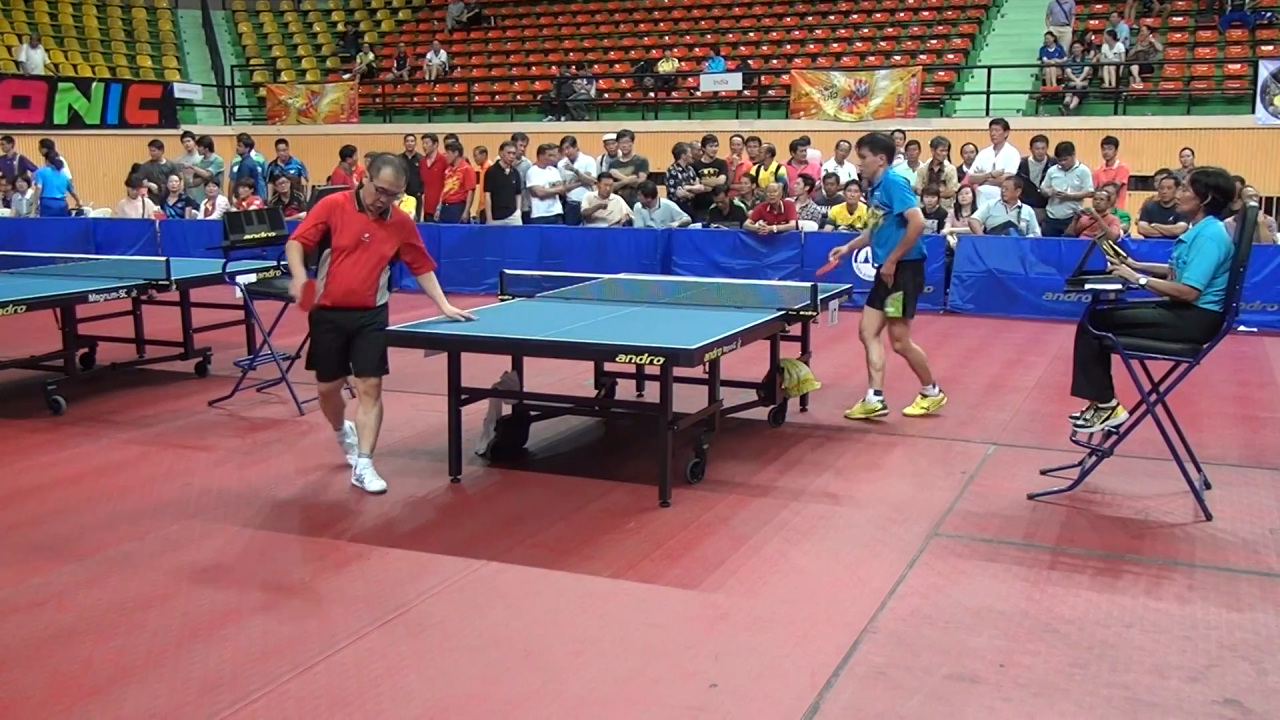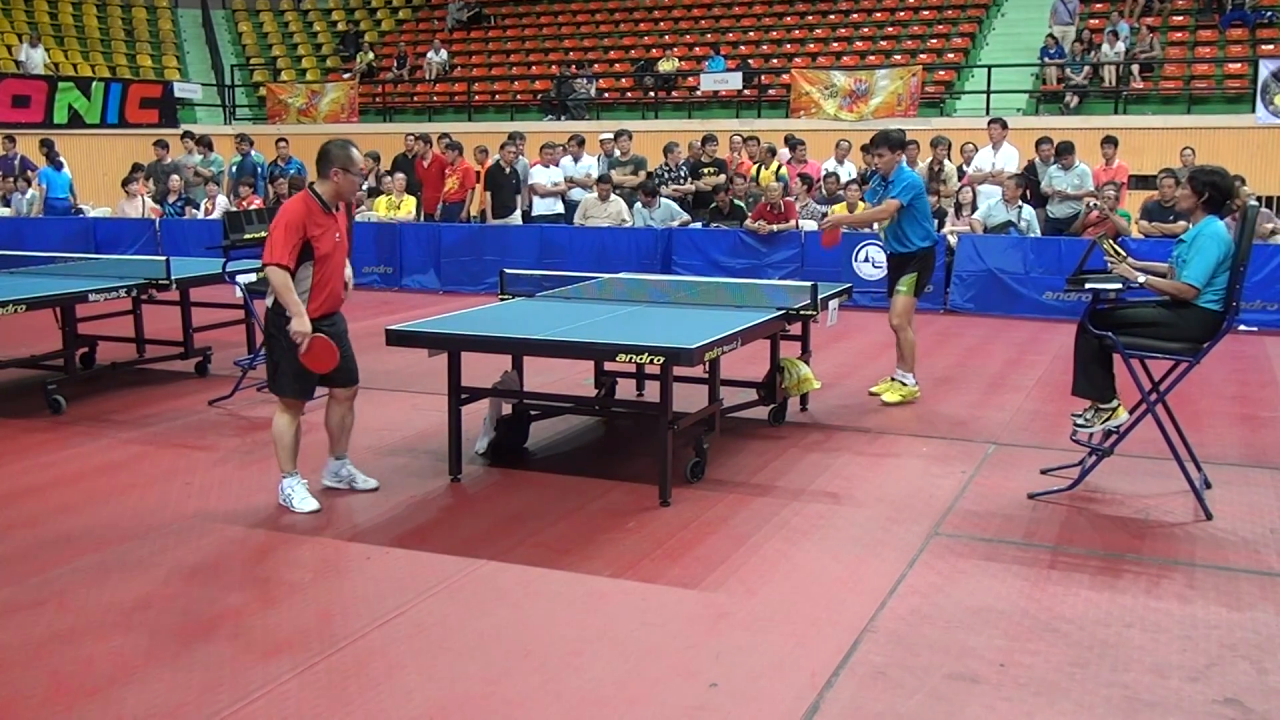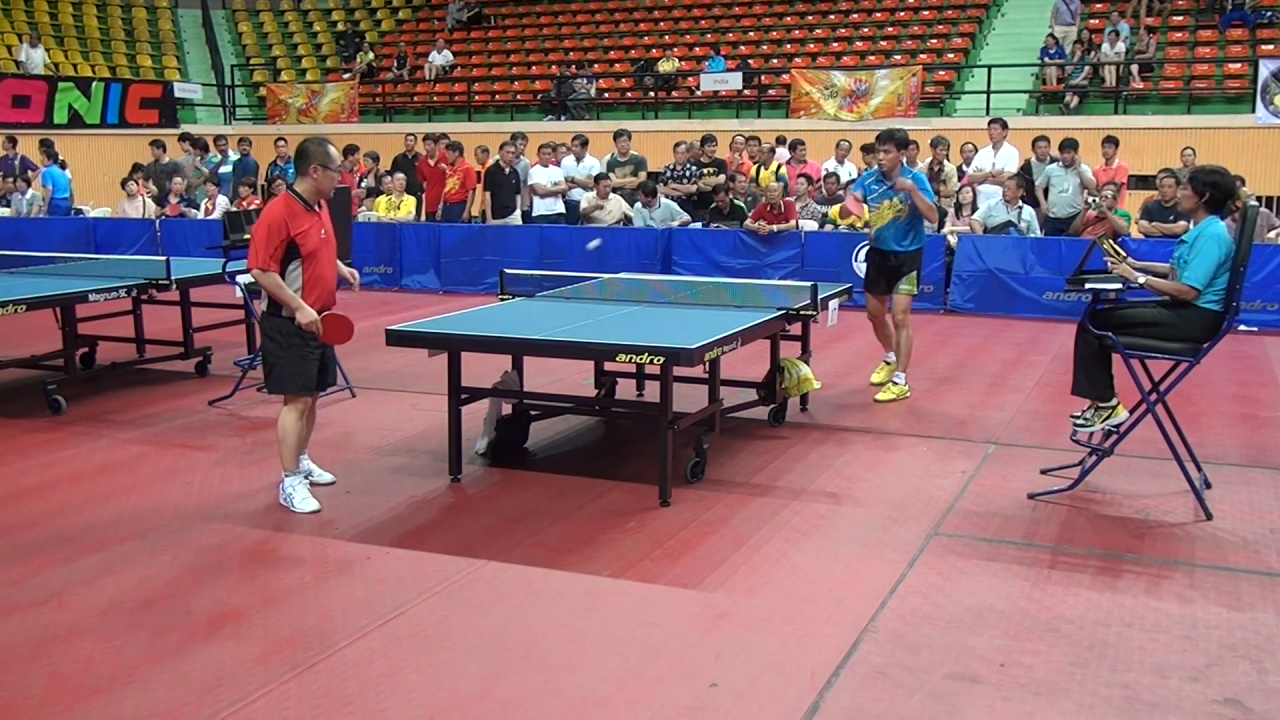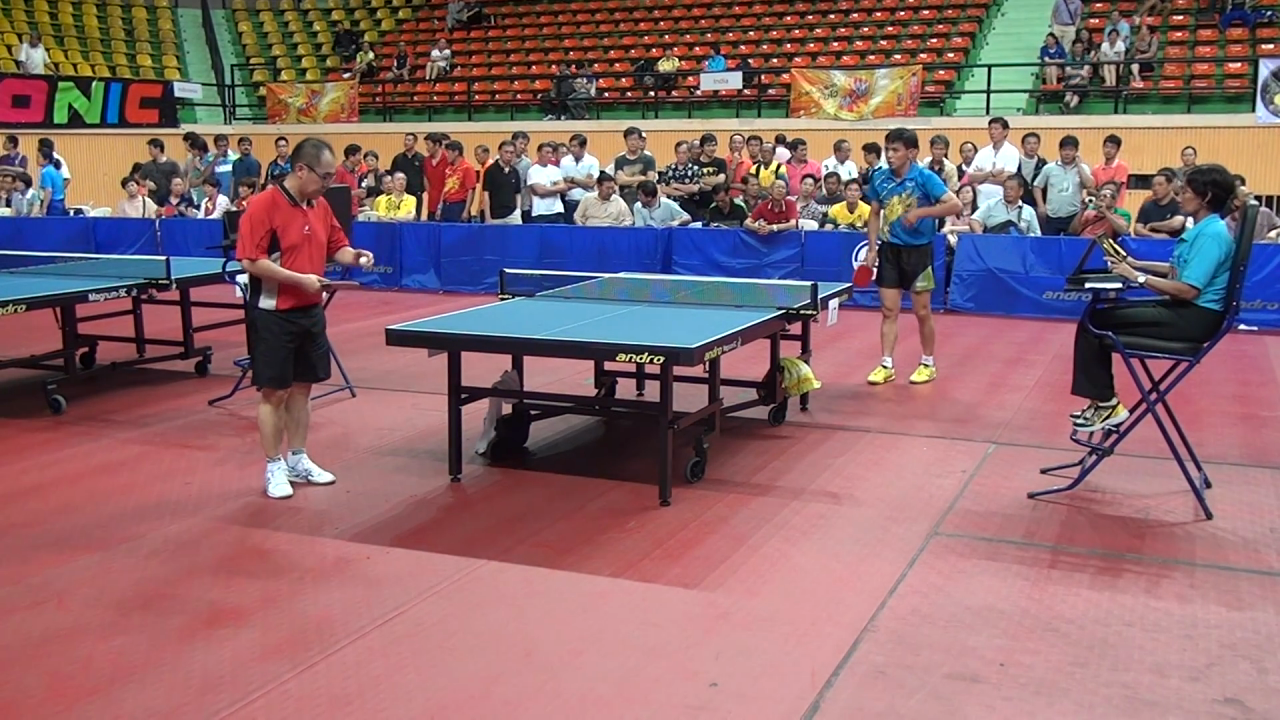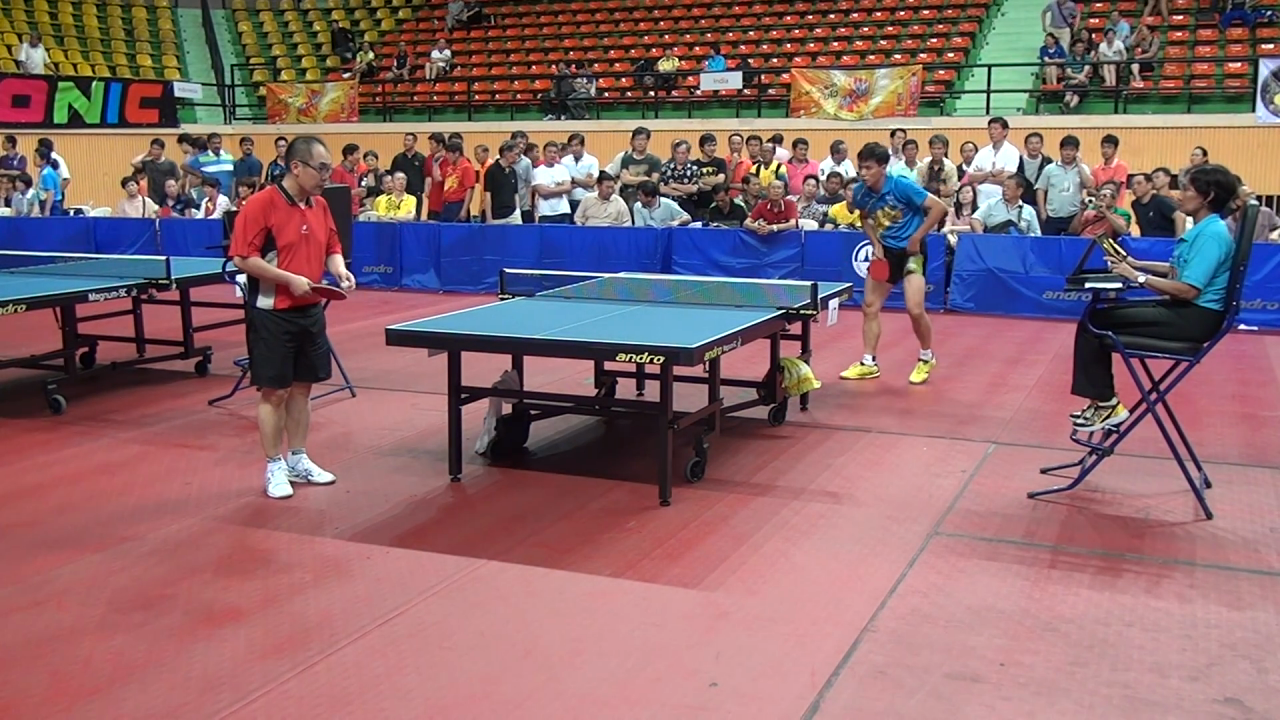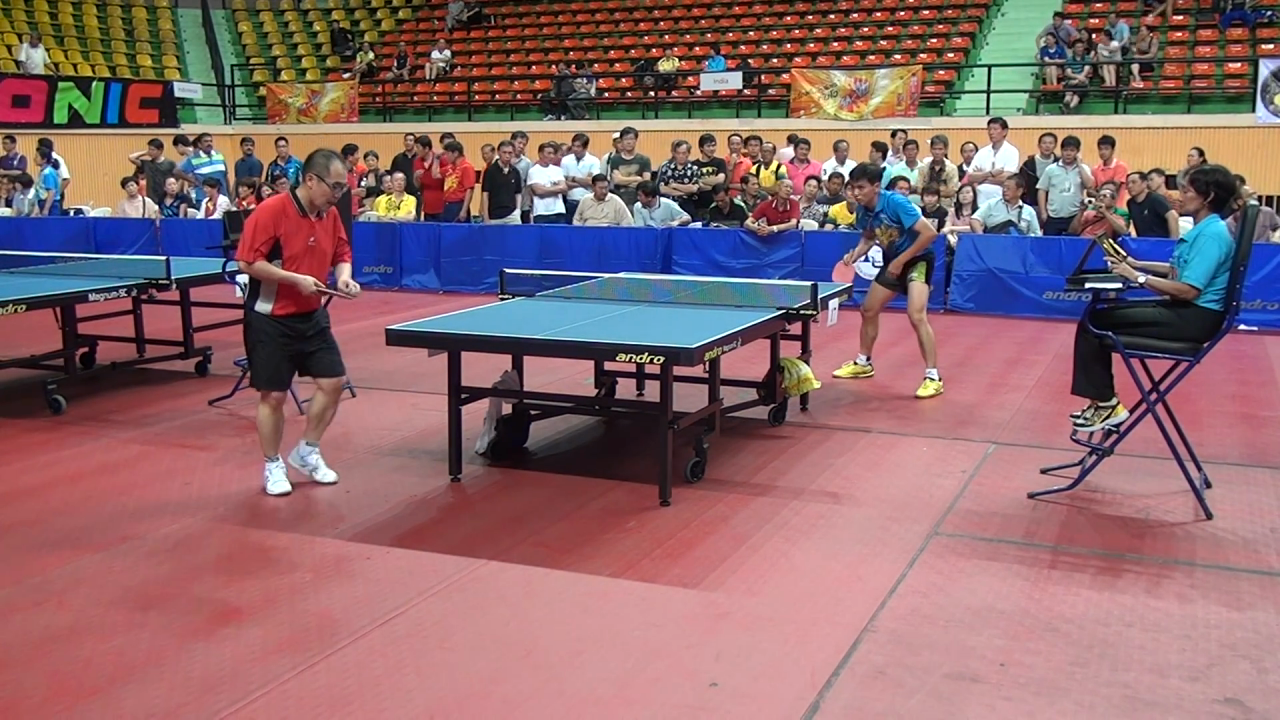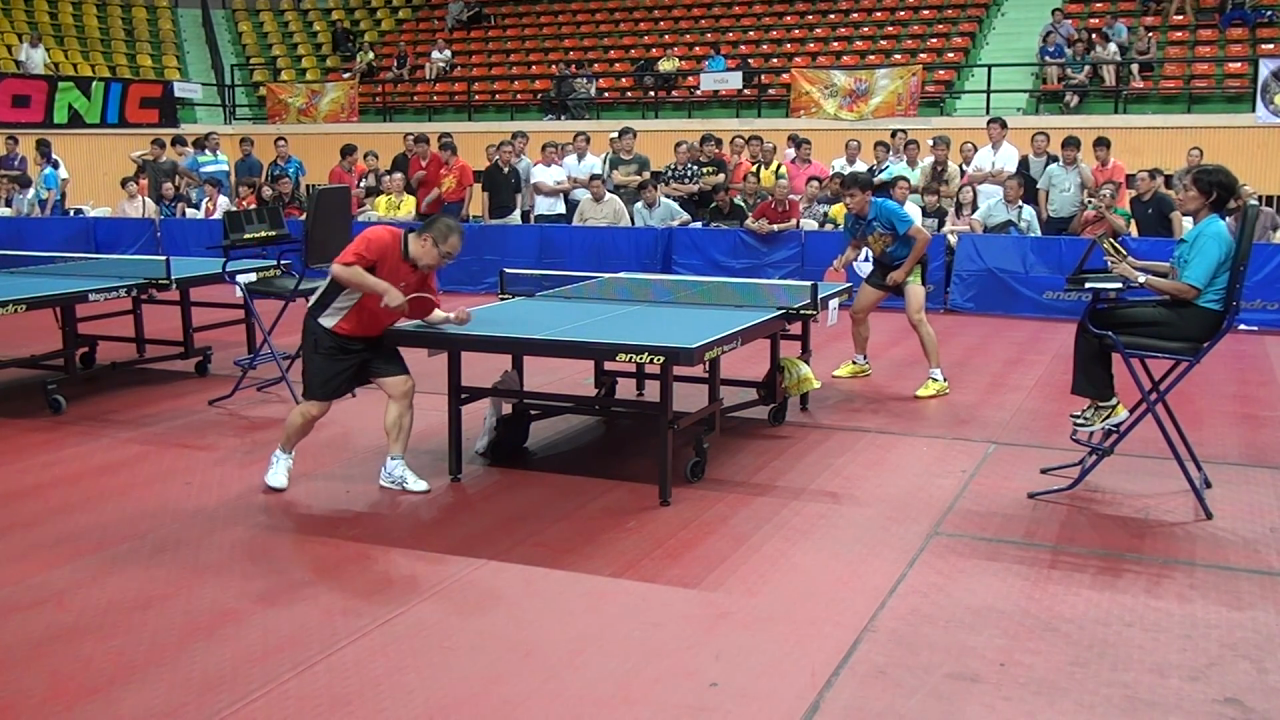
dt=0.7s
person 1, frame 1
left shoulder: (402, 222)
right shoulder: (333, 206)
left elbow: (421, 267)
right elbow: (297, 242)
left wrist: (444, 305)
right wrist: (299, 274)
left hip: (370, 314)
right hip: (328, 311)
left knee: (370, 387)
right knee: (327, 386)
left ankle: (363, 464)
right ankle: (345, 430)
person 1, frame 2
left shoulder: (340, 208)
right shoulder: (295, 212)
right elbow: (275, 268)
left wrist: (346, 271)
right wrist: (298, 316)
left hip: (331, 319)
right hip: (297, 326)
left knee: (345, 391)
right knee: (291, 403)
left ankle: (338, 468)
right ankle: (289, 483)
person 1, frame 3
left shoulder: (320, 206)
right shoulder: (279, 212)
right elbow: (261, 270)
left wrist: (341, 268)
right wrist: (300, 308)
left hip: (320, 320)
right hip: (288, 322)
left knee: (311, 396)
right knee: (294, 401)
left ankle: (301, 461)
right ankle: (291, 482)
person 1, frame 4
left shoulder: (320, 206)
right shoulder: (264, 205)
left elbow: (335, 247)
right elbow: (251, 261)
left wrist: (353, 255)
right wrist: (299, 278)
left hip: (310, 313)
right hip: (272, 315)
left knee: (302, 389)
right knee: (274, 393)
left ankle: (298, 460)
right ankle: (274, 468)
person 1, frame 5
left shoulder: (320, 206)
right shoulder: (262, 205)
left elbow: (332, 248)
right elbow: (242, 258)
left wrist: (339, 270)
right wrist: (289, 279)
left hip: (311, 312)
right hip: (272, 315)
left knee: (301, 389)
right knee: (275, 392)
left ankle: (298, 460)
right ankle: (275, 468)
person 1, frame 6
left shoulder: (330, 215)
right shoulder: (271, 210)
left elbow: (342, 255)
right elbow: (247, 262)
left wrist: (344, 277)
right wrist: (296, 279)
left hip: (312, 316)
right hip: (271, 319)
left knee: (333, 383)
right knee: (274, 396)
left ankle: (306, 452)
right ankle: (273, 466)
person 1, frame 7
left shoulder: (425, 266)
right shoulder: (380, 239)
left elbow: (426, 309)
right elbow: (340, 269)
left wrist: (449, 317)
right wrist: (386, 289)
left hip: (371, 336)
right hip: (328, 333)
left knee: (403, 388)
right knee: (315, 407)
left ankle: (393, 468)
right ankle: (282, 457)
person 2, frame 1
left shoulder: (1210, 235)
right shoulder: (1201, 230)
left elbow: (1189, 291)
left wrist: (1138, 278)
right wrist: (1136, 265)
left hip: (1194, 319)
right hip: (1181, 311)
left knee: (1094, 323)
right knee: (1097, 316)
left ankle: (1105, 405)
right ankle: (1103, 402)
person 2, frame 2
left shoulder: (1210, 234)
right shoulder: (1201, 229)
left elbow: (1187, 289)
left wrist: (1138, 277)
right wrist: (1137, 264)
left hip: (1194, 318)
right hip: (1183, 311)
left knee: (1094, 322)
right knee: (1098, 317)
left ankle: (1107, 405)
right ankle: (1105, 401)
person 2, frame 3
left shoulder: (1212, 235)
right shoulder: (1203, 230)
left elbow: (1188, 290)
left wrist: (1138, 278)
right wrist: (1138, 265)
left hip: (1194, 319)
right hip: (1182, 312)
left knee: (1094, 322)
right knee: (1098, 316)
left ankle: (1106, 404)
right ankle: (1104, 401)
person 2, frame 4
left shoulder: (1212, 234)
right shoulder: (1203, 229)
left elbow: (1188, 289)
left wrist: (1138, 277)
right wrist: (1138, 264)
left hip: (1193, 318)
right hip: (1182, 311)
left knee: (1095, 322)
right knee: (1097, 316)
left ankle: (1106, 403)
right ankle: (1104, 400)
person 2, frame 5
left shoulder: (1211, 234)
right shoulder: (1203, 229)
left elbow: (1188, 289)
left wrist: (1138, 277)
right wrist: (1137, 264)
left hip: (1194, 318)
right hip: (1183, 311)
left knee: (1094, 321)
right knee: (1098, 315)
left ankle: (1106, 403)
right ankle: (1104, 400)
person 2, frame 6
left shoulder: (1212, 234)
right shoulder: (1203, 230)
left elbow: (1188, 290)
left wrist: (1138, 277)
right wrist: (1137, 264)
left hip: (1194, 318)
right hip: (1183, 311)
left knee: (1094, 321)
right knee: (1098, 316)
left ankle: (1106, 403)
right ankle: (1104, 401)
person 2, frame 7
left shoulder: (1212, 234)
right shoulder: (1203, 229)
left elbow: (1189, 290)
left wrist: (1138, 277)
right wrist: (1138, 264)
left hip: (1194, 318)
right hip: (1183, 311)
left knee: (1094, 321)
right knee: (1097, 315)
left ankle: (1105, 403)
right ankle: (1103, 401)
person 3, frame 1
left shoulder: (895, 184)
right shoulder: (876, 187)
left elbow: (918, 224)
left wrist: (892, 262)
right wrist: (850, 247)
left hip: (905, 269)
right hip: (888, 271)
left knee: (899, 341)
right knee: (868, 332)
left ankle: (932, 393)
right ankle: (874, 400)
person 3, frame 2
left shoulder: (909, 180)
right shoulder: (878, 182)
left elbow: (884, 213)
right elbow: (869, 214)
left wrist: (842, 219)
right wrist: (841, 221)
left hip: (917, 255)
right hip: (897, 255)
left knee: (898, 320)
right knee: (900, 320)
left ankle: (909, 381)
right ankle: (899, 377)
person 3, frame 3
left shoulder: (915, 179)
right shoulder: (868, 178)
left elbow: (932, 217)
left wrist: (913, 191)
left hip: (907, 255)
right hip: (878, 253)
left knee: (900, 318)
right knee: (874, 313)
left ankle: (900, 381)
right ankle: (890, 357)
person 3, frame 4
left shoulder: (925, 178)
right shoulder: (878, 179)
left elbow: (955, 206)
left wrist: (921, 211)
right wrist: (872, 248)
left hip: (918, 250)
right hip: (889, 250)
left knee: (921, 312)
right knee: (889, 311)
left ankle: (928, 363)
right ankle: (887, 365)
person 3, frame 5
left shoulder: (902, 186)
right shoulder: (860, 192)
left elbow: (939, 208)
left wrist: (917, 237)
right wrist: (875, 243)
left hip: (910, 249)
right hip: (885, 251)
left knee: (915, 309)
right knee: (869, 307)
left ankle: (926, 358)
right ankle: (869, 363)
person 3, frame 6
left shoulder: (896, 203)
right shoulder: (863, 211)
left elbow: (929, 233)
left wrist: (901, 259)
right wrist: (854, 256)
left hip: (918, 260)
right hip: (892, 262)
left knee: (916, 316)
right knee: (868, 311)
left ankle: (933, 377)
right ankle: (863, 363)
person 3, frame 7
left shoulder: (889, 209)
right shoulder: (851, 219)
left elbow: (924, 237)
right elbow: (855, 246)
left wrist: (903, 270)
right wrist: (843, 261)
left hip: (910, 263)
right hip: (883, 266)
left knee: (916, 317)
right knee: (857, 312)
left ankle: (937, 378)
right ankle: (860, 363)
